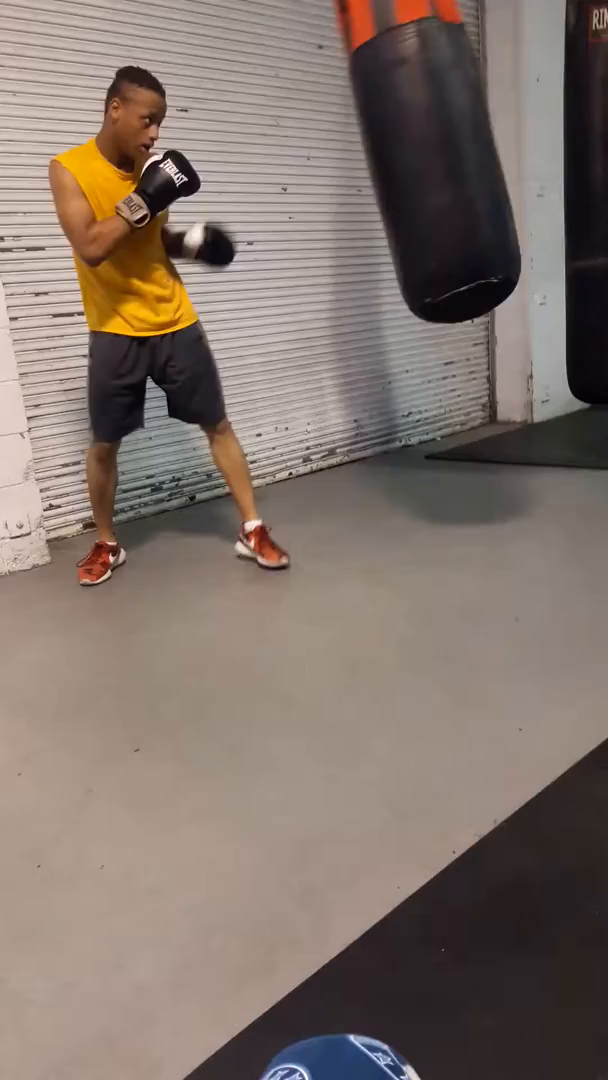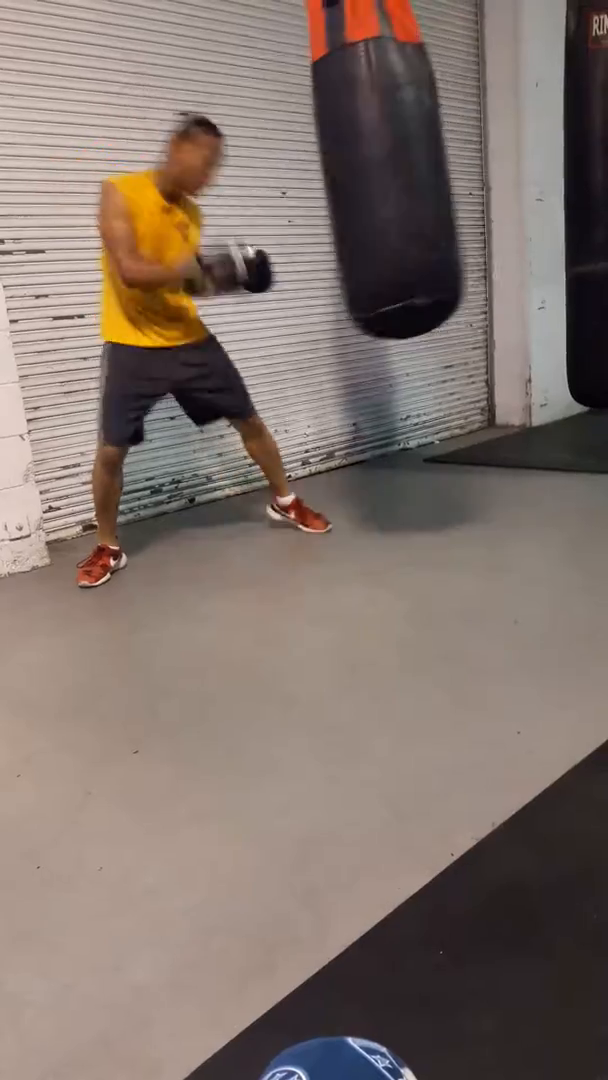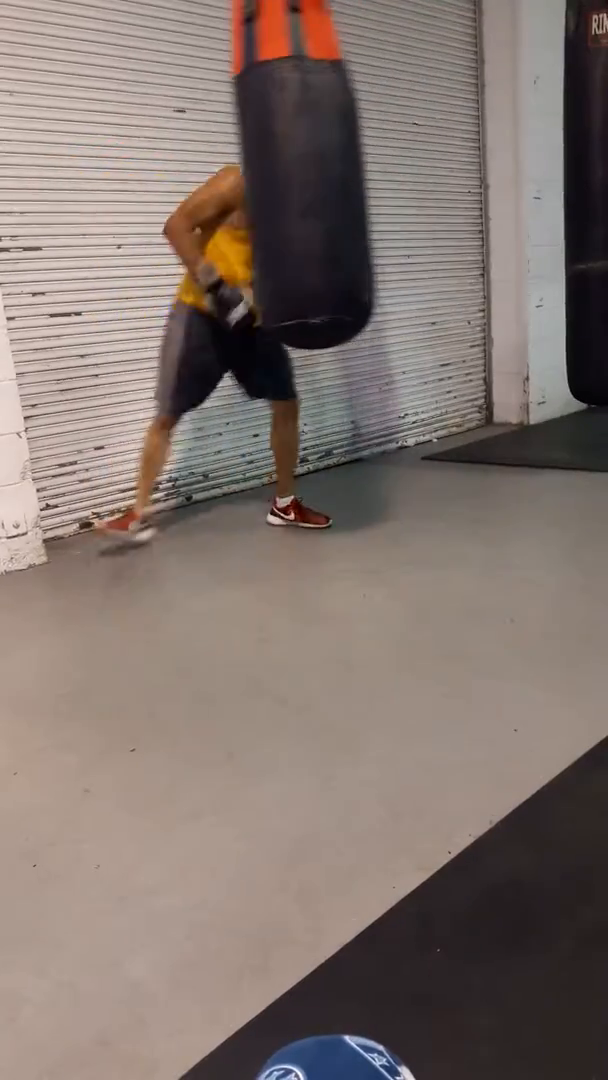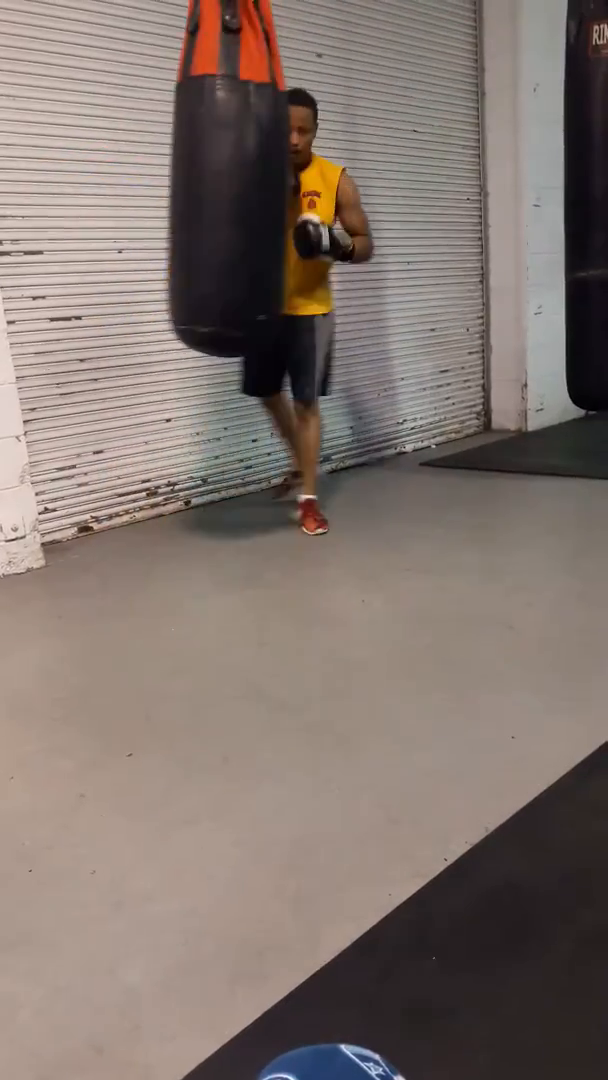
dt=0.3s
person 1, frame 1
left shoulder: (148, 167)
right shoulder: (68, 169)
right elbow: (90, 248)
left wrist: (184, 240)
right wrist: (144, 199)
left hip: (176, 325)
right hip: (116, 333)
left knee: (217, 425)
right knee: (104, 445)
left ankle: (252, 530)
right ankle: (106, 543)
person 1, frame 2
left shoulder: (190, 211)
right shoulder: (120, 193)
right elbow: (130, 271)
right wrist: (201, 270)
left hip: (188, 338)
right hip: (132, 342)
left knee: (249, 421)
right knee: (112, 449)
left ankle: (286, 502)
right ankle: (107, 545)
person 1, frame 3
right shoulder: (239, 183)
right elbow: (177, 227)
right wrist: (215, 285)
left hip: (248, 319)
right hip: (202, 312)
left knee: (286, 404)
right knee: (169, 413)
left ankle: (284, 502)
right ankle: (138, 511)
person 1, frame 4
left shoulder: (338, 180)
left elbow: (364, 244)
left wrist: (333, 243)
left hip: (311, 309)
left knee: (306, 403)
right knee: (268, 395)
left ankle: (308, 499)
right ankle: (301, 468)
